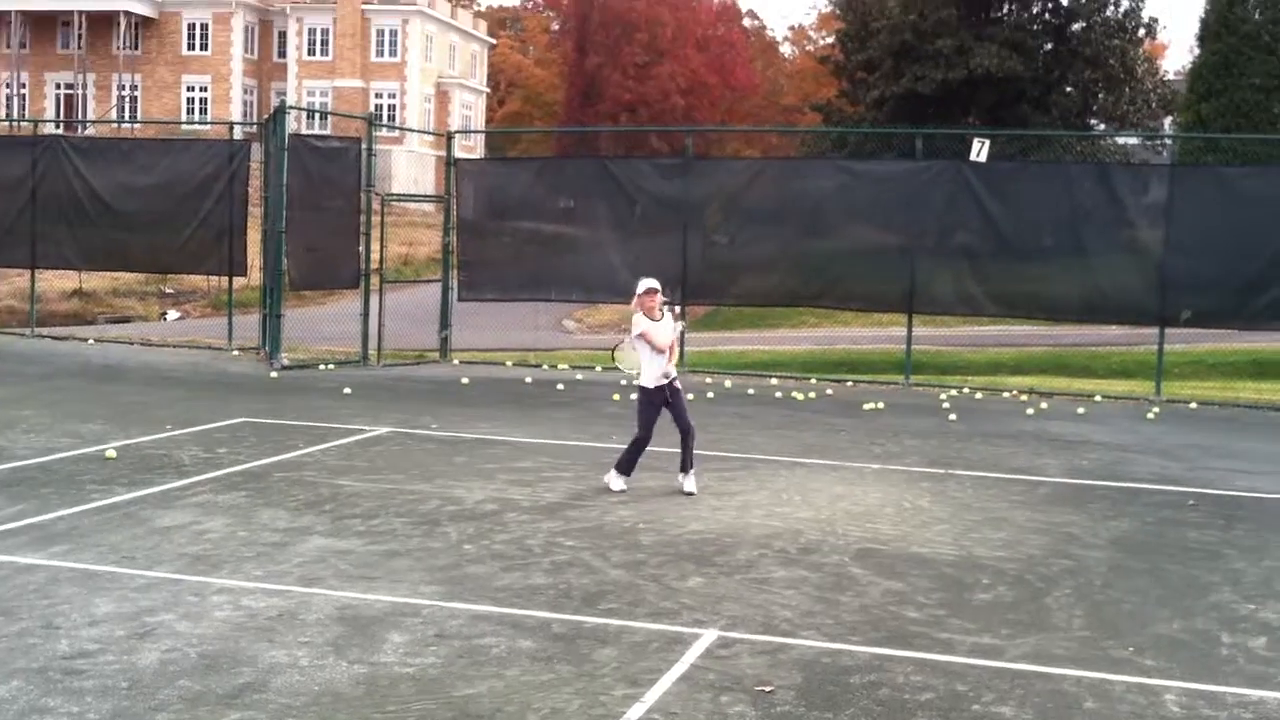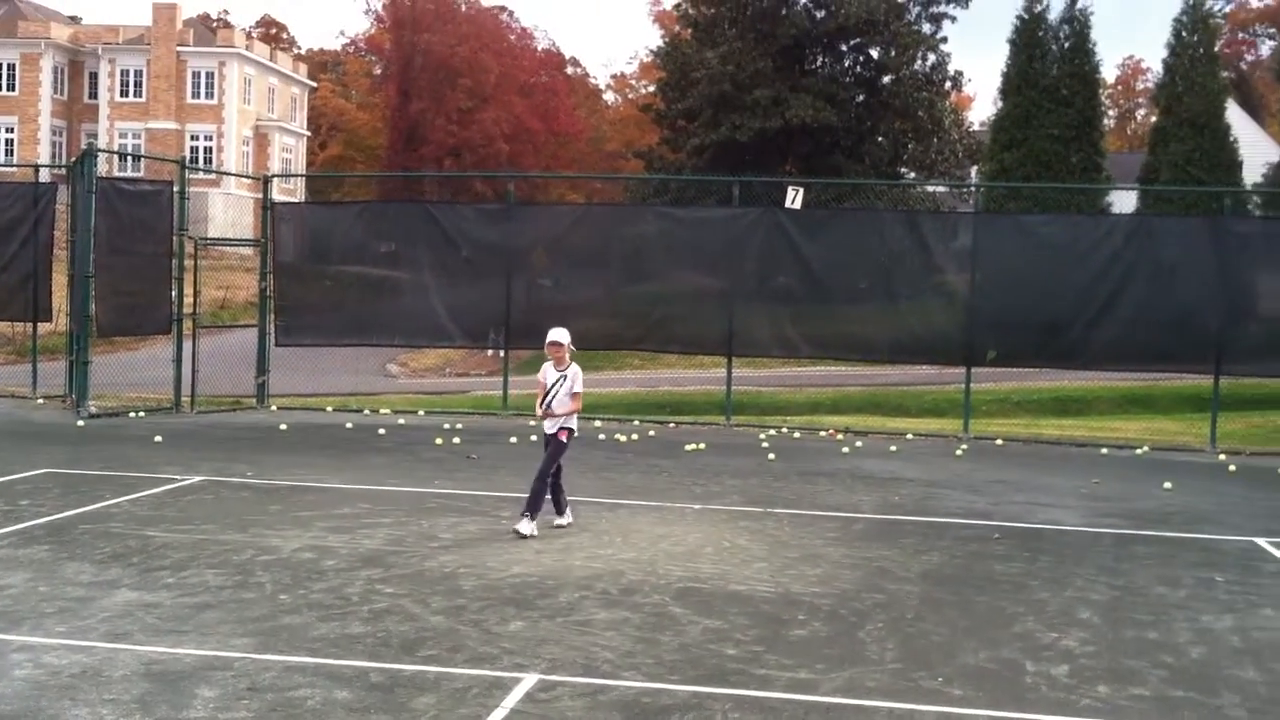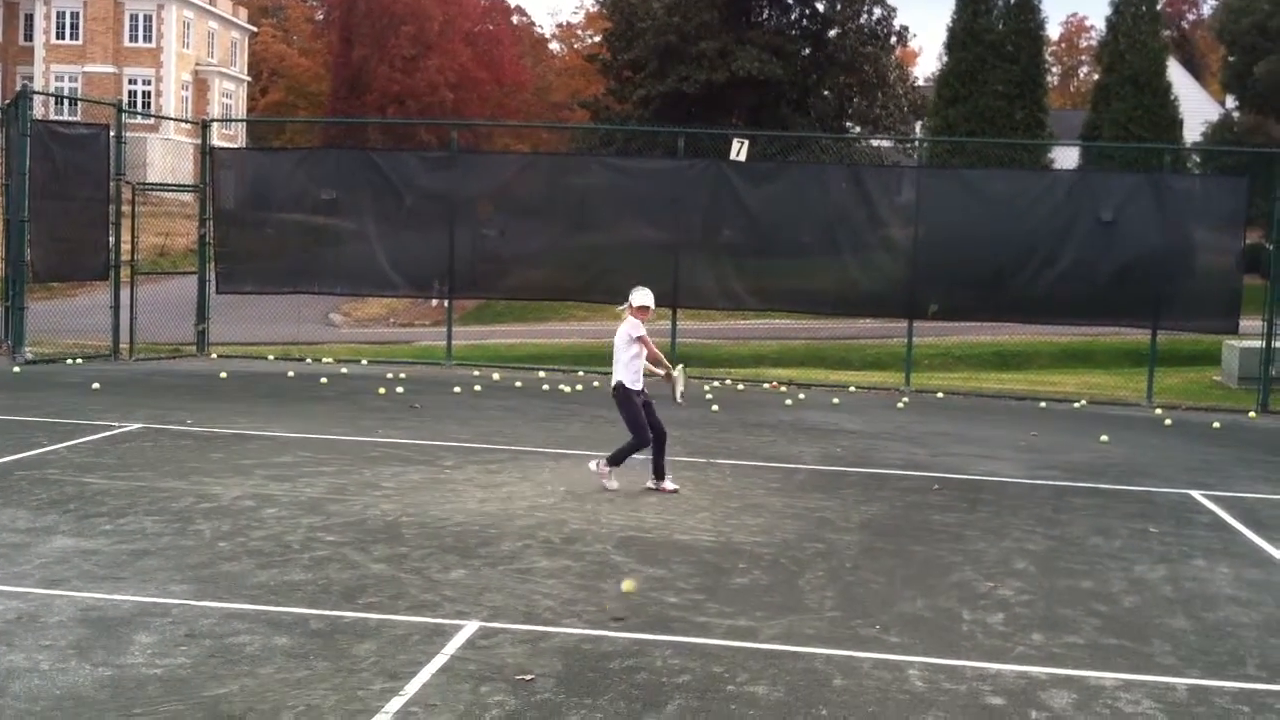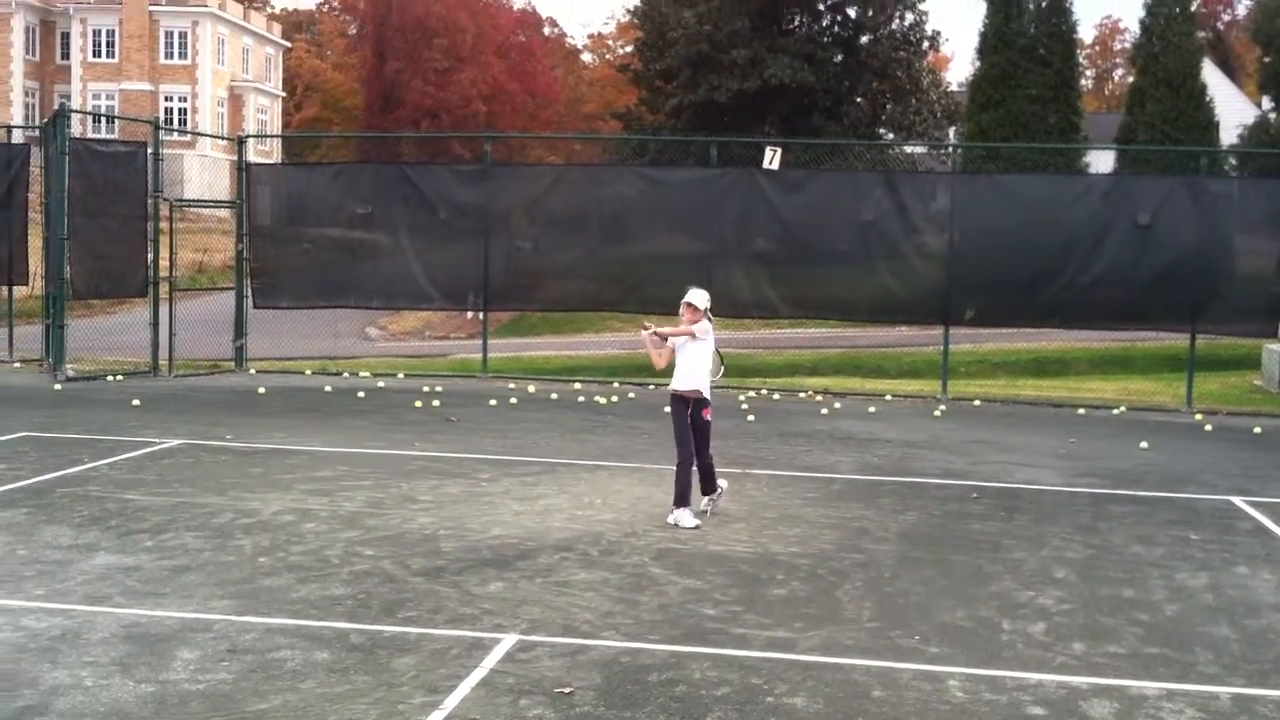
dt=1s
person 1, frame 1
left shoulder: (668, 317)
right shoulder: (638, 320)
left elbow: (674, 350)
right elbow: (661, 346)
left wrist: (670, 367)
right wrist: (676, 331)
left hip: (669, 381)
right hip: (648, 385)
left knee: (686, 427)
right knee: (643, 436)
left ankle: (687, 474)
right ankle: (618, 473)
person 1, frame 2
left shoulder: (574, 370)
right shoulder: (546, 368)
left elbow: (577, 405)
right elbow: (541, 396)
left wrist: (557, 413)
right wrist: (539, 410)
left hip: (565, 427)
right hip: (549, 426)
left knee: (543, 473)
right knee: (552, 474)
left ankle: (529, 518)
right ankle: (563, 512)
person 1, frame 3
left shoulder: (636, 325)
right shoulder: (633, 325)
right elbow: (653, 353)
left wrist: (658, 372)
right wrist: (668, 369)
left hip: (636, 387)
right hip: (624, 386)
left knee: (659, 433)
right knee: (643, 437)
left ankle: (658, 479)
right ankle: (606, 465)
person 1, frame 4
left shoulder: (705, 327)
right shoulder: (675, 337)
left elbow: (672, 330)
right elbow: (659, 364)
left wrist: (657, 330)
right wrist: (648, 338)
left hip: (700, 399)
right hip: (679, 398)
left knee: (703, 454)
right knee: (685, 455)
left ankle: (712, 490)
right ankle: (679, 510)
